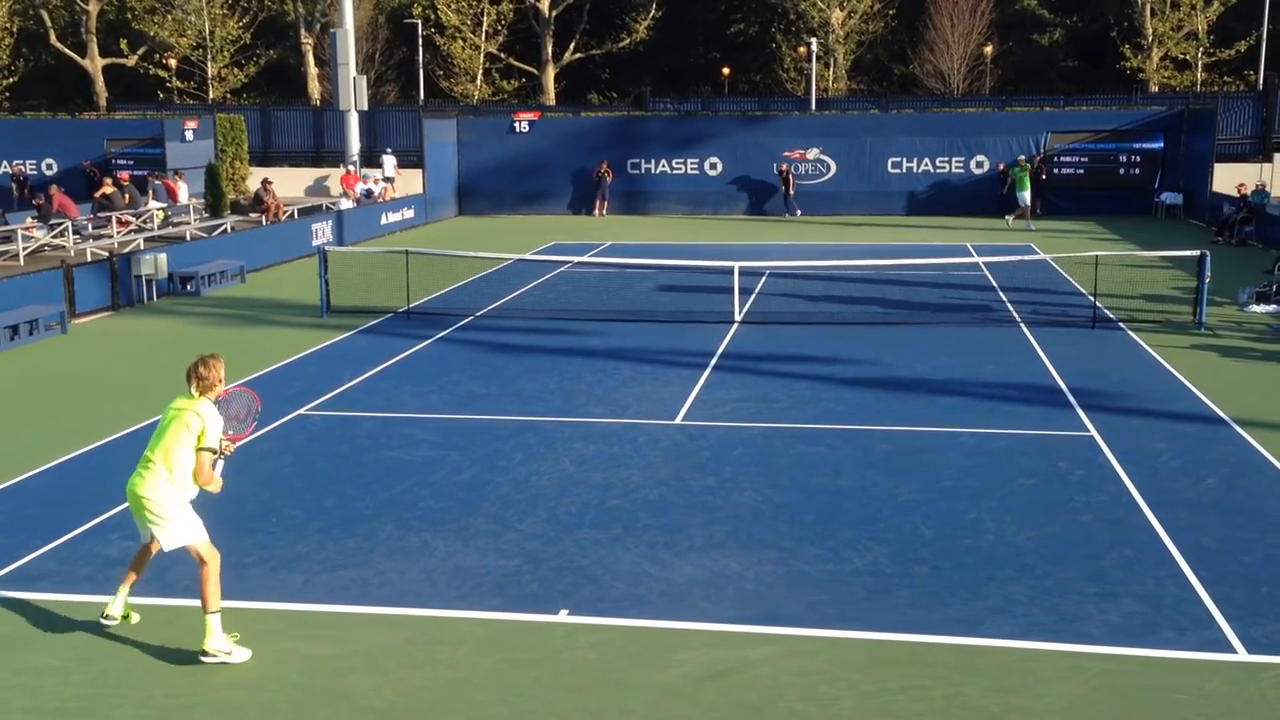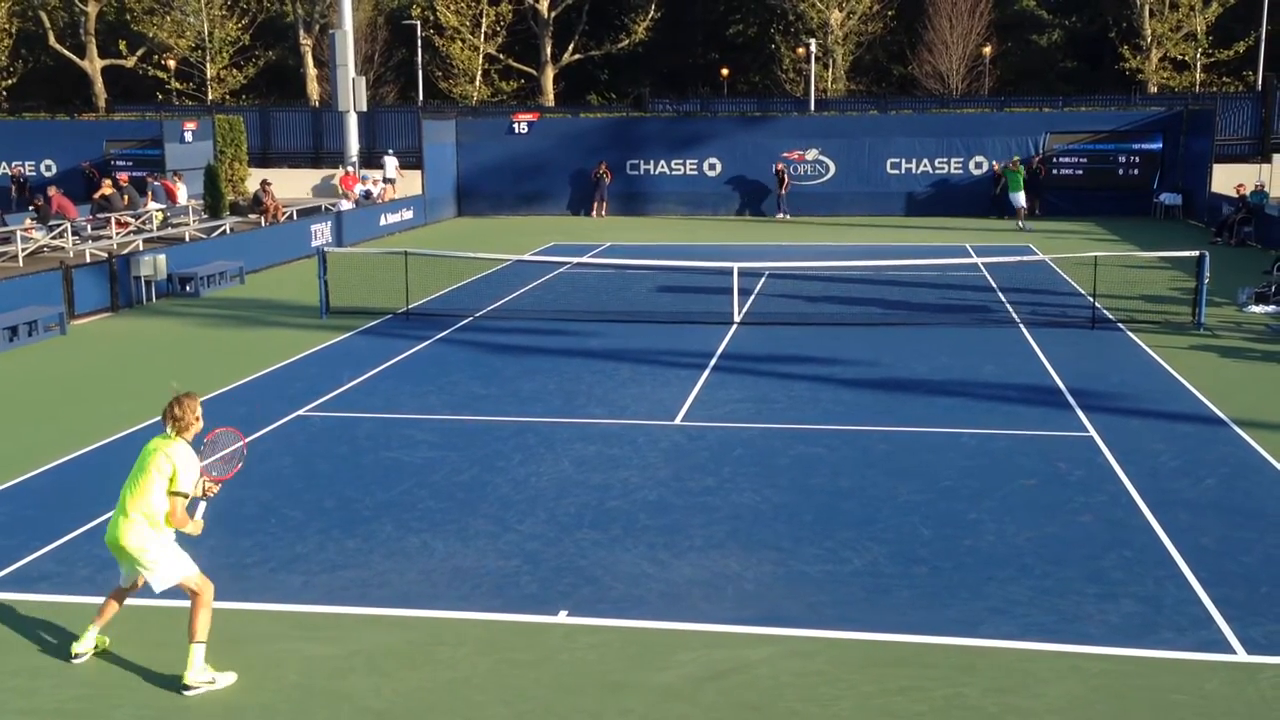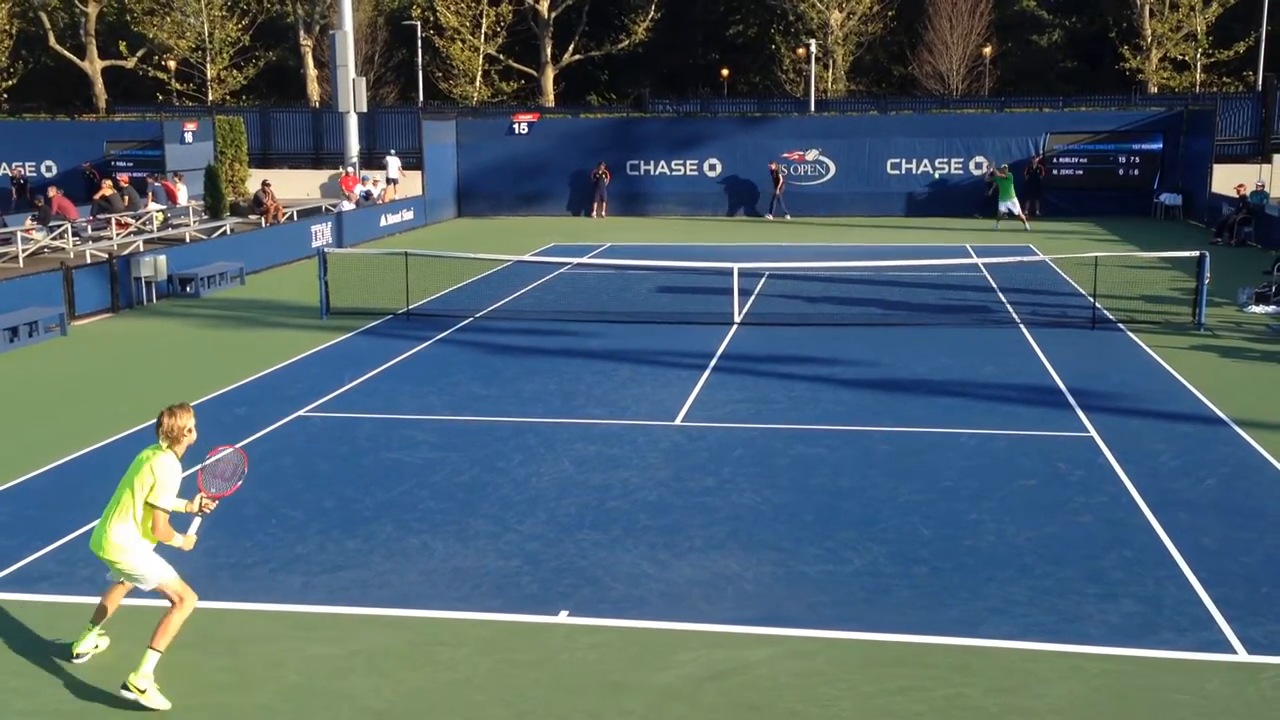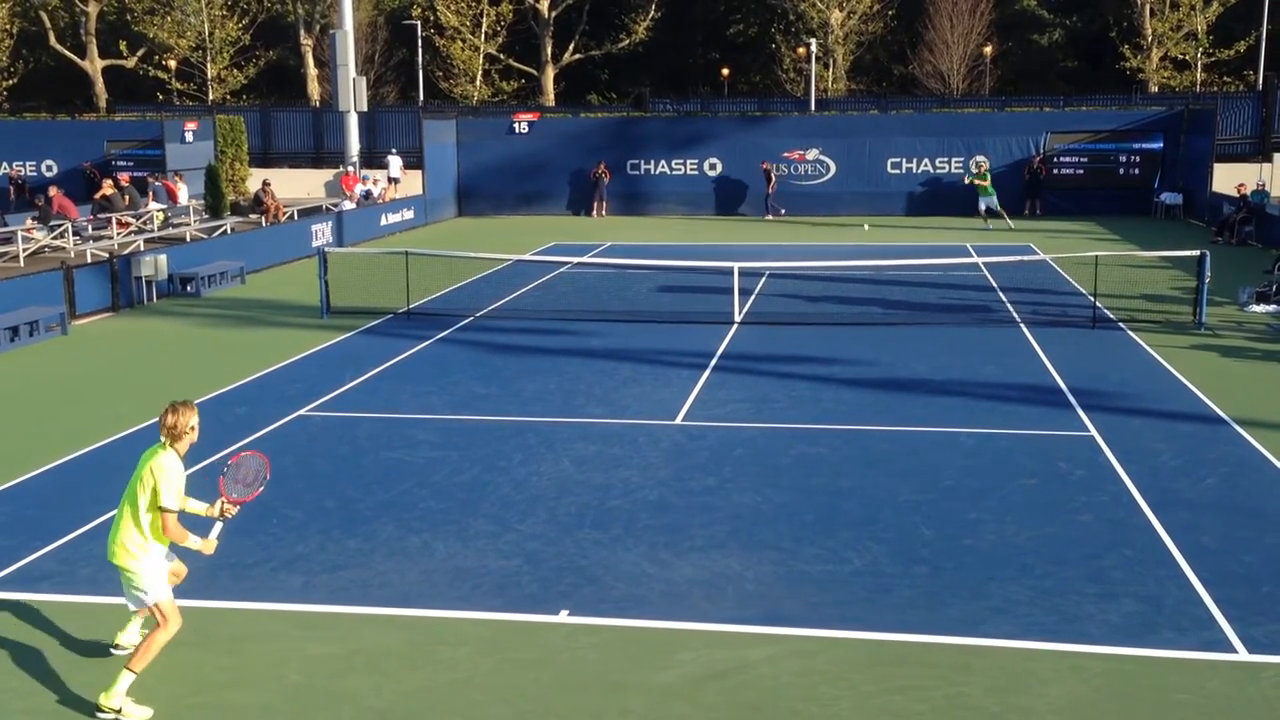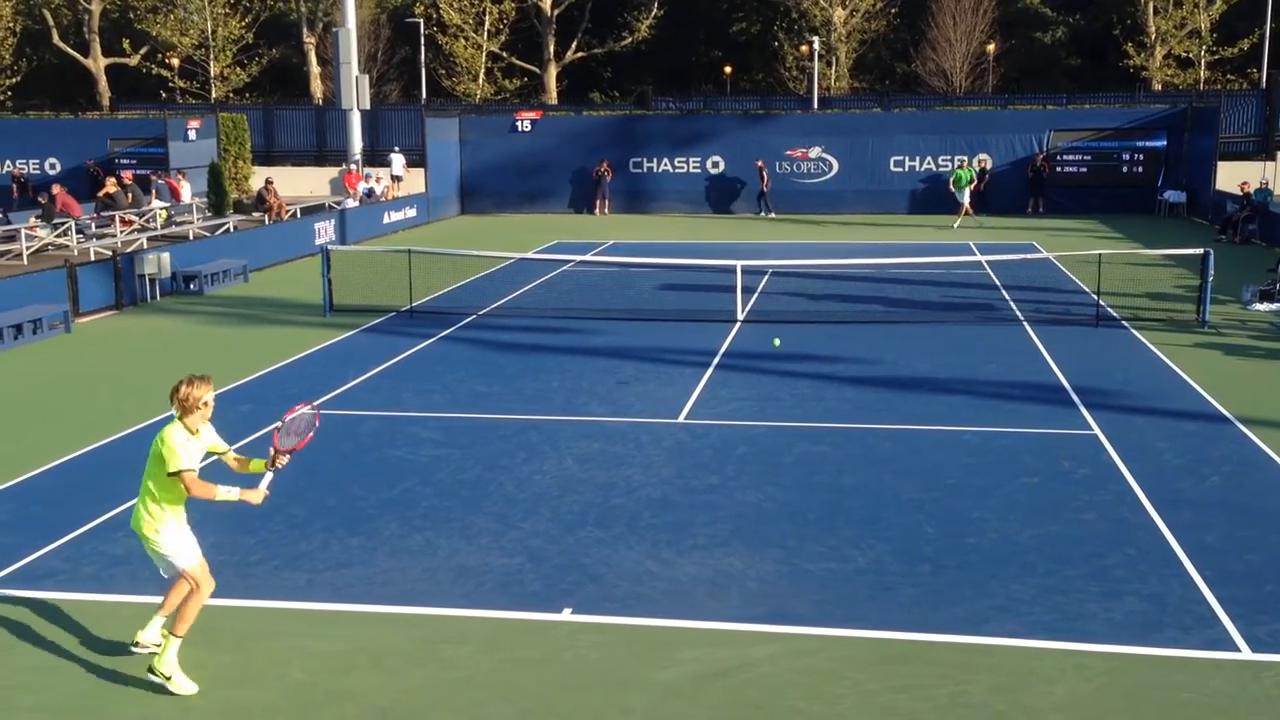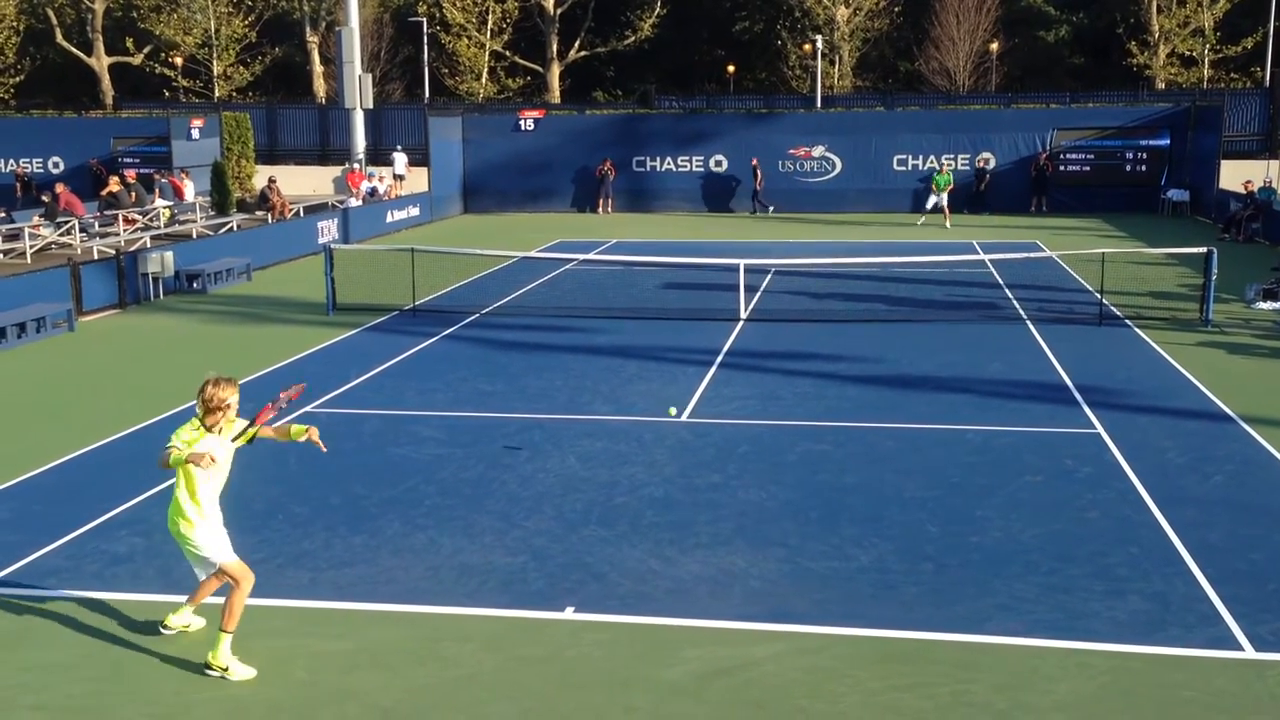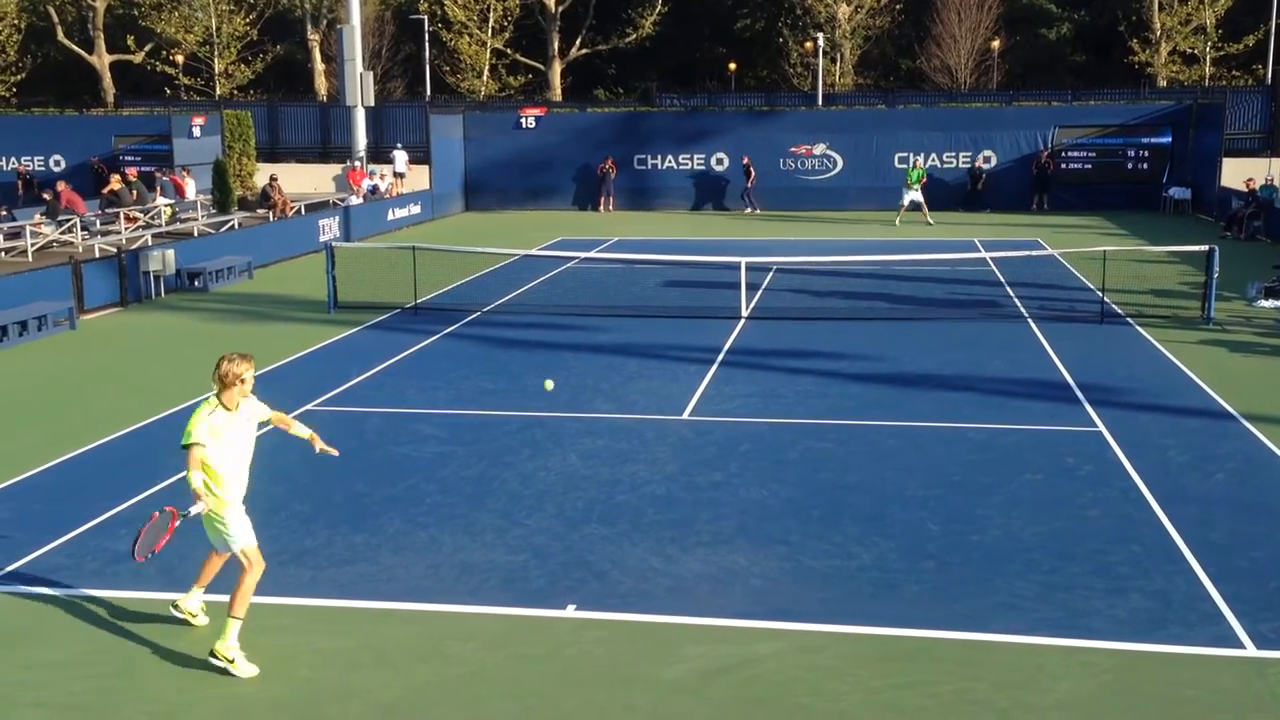
dt=0.2s
person 1, frame 1
left shoulder: (177, 405)
right shoulder: (211, 417)
right elbow: (202, 475)
left wrist: (215, 448)
right wrist: (215, 485)
left hip: (139, 488)
right hip: (165, 496)
left knee: (150, 546)
right knee: (210, 558)
left ankle: (116, 608)
right ankle: (215, 641)
person 1, frame 2
left shoulder: (156, 444)
right shoulder: (186, 458)
right elbow: (176, 517)
left wrist: (194, 489)
right wrist: (193, 526)
left hip: (120, 532)
right hip: (147, 539)
left knee: (135, 582)
right knee: (203, 591)
left ankle: (86, 641)
right ankle: (197, 672)
person 1, frame 3
left shoulder: (151, 454)
right shoulder: (169, 469)
right elbow: (158, 528)
left wrist: (188, 505)
right wrist: (182, 541)
left hip: (107, 539)
right hip: (127, 546)
left knee: (122, 586)
right knee: (185, 599)
left ankle: (86, 643)
right ankle: (141, 678)
person 1, frame 4
left shoulder: (162, 457)
right shoulder: (168, 467)
right elbow: (170, 529)
left wrist: (212, 510)
right wrist: (201, 545)
left hip: (136, 544)
right hip: (137, 552)
left knee: (176, 572)
right knee: (170, 622)
left ankle: (127, 636)
person 1, frame 5
left shoulder: (203, 430)
right shoulder: (173, 438)
left elbow: (232, 458)
right elbow: (195, 488)
left wrist: (267, 463)
right wrist: (243, 494)
left hip: (171, 519)
right hip: (156, 524)
left knee: (193, 579)
right knee: (203, 586)
left ankle: (151, 634)
right ankle: (165, 661)
person 1, frame 6
left shoulder: (233, 427)
right shoulder: (186, 434)
left elbow: (274, 431)
right elbow: (167, 459)
left wrist: (304, 430)
right wrist: (193, 457)
left hip: (208, 519)
right hip: (192, 525)
left knee: (222, 573)
right knee: (244, 579)
left ankle: (180, 616)
right ankle: (220, 658)
person 1, frame 7
left shoulder: (249, 404)
right shoulder: (204, 417)
left elbow: (279, 418)
right elbow: (192, 462)
left wrist: (312, 436)
right wrist: (198, 486)
left hip: (227, 498)
right hip: (221, 502)
left knee: (222, 550)
right knee: (253, 565)
left ankle: (189, 601)
right ankle: (226, 646)
